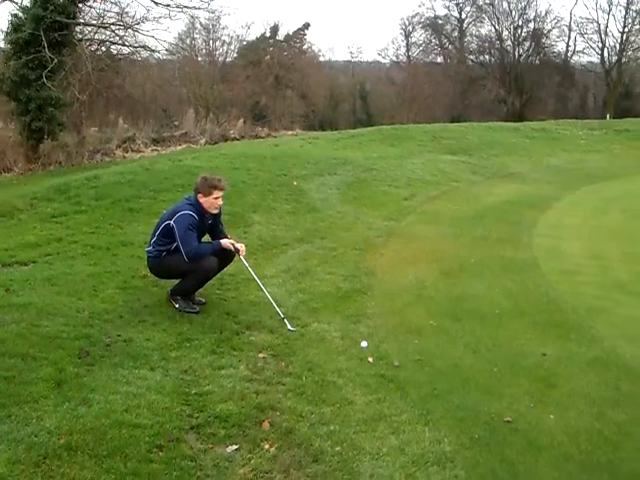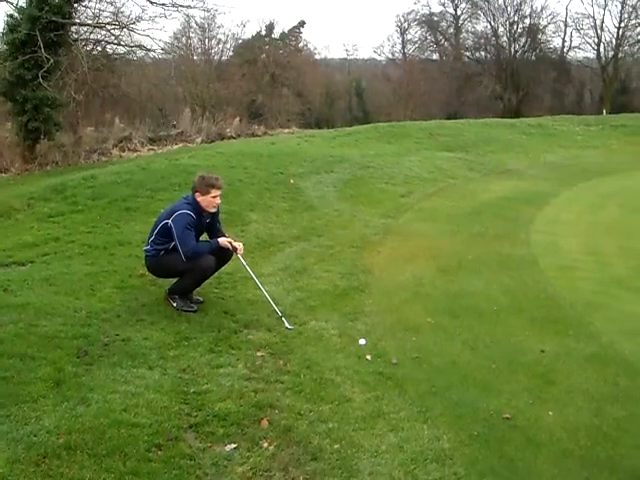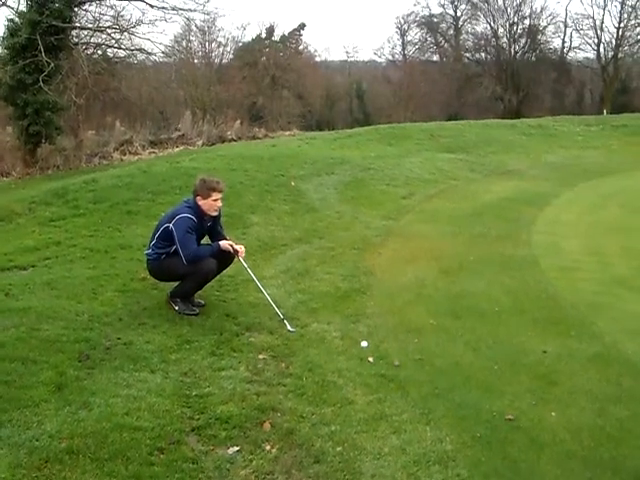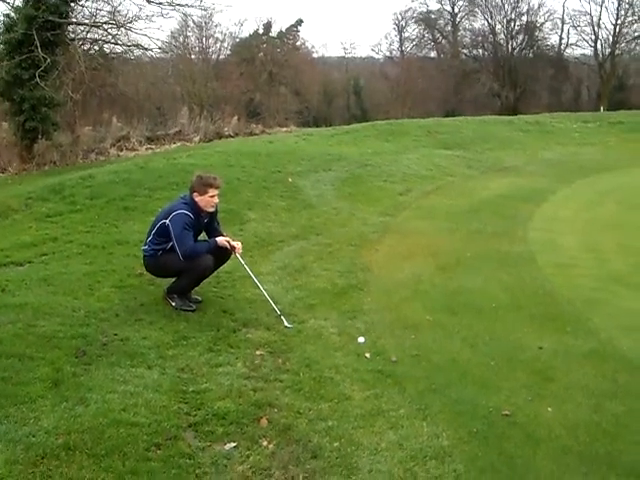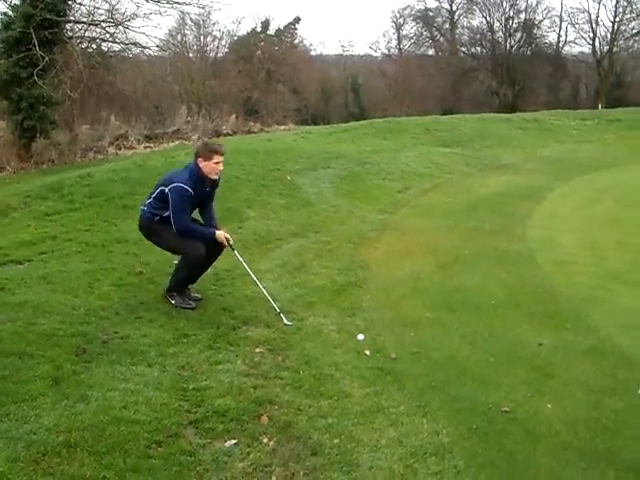
dt=0.5s
person 1, frame 1
left shoulder: (212, 208)
right shoulder: (185, 216)
left elbow: (218, 234)
right elbow: (190, 253)
left wrist: (233, 245)
right wrist: (219, 244)
left hip: (184, 251)
right hip: (160, 260)
left knee: (227, 253)
right knee: (208, 264)
left ankle: (188, 290)
right ankle: (177, 294)
person 1, frame 2
left shoulder: (210, 207)
right shoulder: (183, 215)
left elbow: (216, 233)
right elbow: (188, 252)
left wrist: (231, 243)
right wrist: (217, 243)
left hip: (182, 250)
right hip: (158, 259)
left knee: (225, 252)
right knee: (206, 263)
left ankle: (185, 290)
right ankle: (175, 293)
person 1, frame 3
left shoulder: (211, 210)
right shoulder: (184, 219)
left elbow: (218, 236)
right elbow: (190, 256)
left wrist: (232, 246)
right wrist: (218, 246)
left hip: (183, 254)
right hip: (160, 262)
left knee: (227, 255)
right knee: (207, 266)
left ankle: (187, 293)
right ankle: (177, 297)
person 1, frame 4
left shoulder: (208, 207)
right shoulder: (181, 215)
left elbow: (215, 233)
right elbow: (186, 252)
left wrist: (229, 243)
right wrist: (215, 242)
left hip: (179, 250)
right hip: (156, 259)
left knee: (224, 251)
right knee: (204, 262)
left ankle: (183, 289)
right ankle: (174, 293)
person 1, frame 5
left shoulder: (211, 177)
right shoulder: (182, 185)
left elbow: (206, 206)
right elbow: (181, 226)
left wrist: (218, 231)
right wrist: (213, 234)
left hip: (178, 221)
right hip: (154, 222)
left knee: (216, 244)
right knee: (195, 250)
left ankle: (183, 286)
right ankle: (174, 291)
